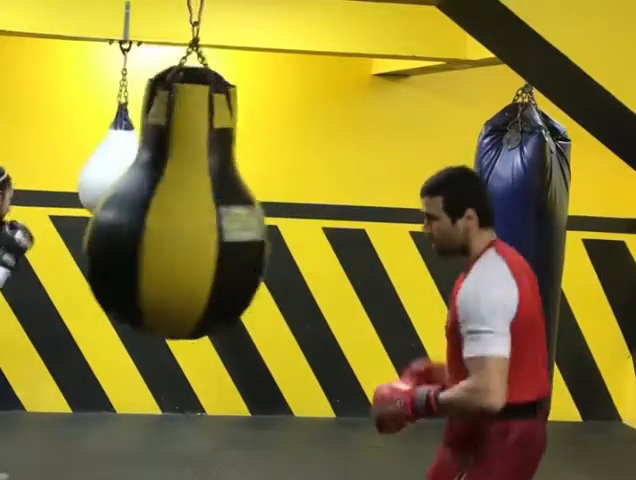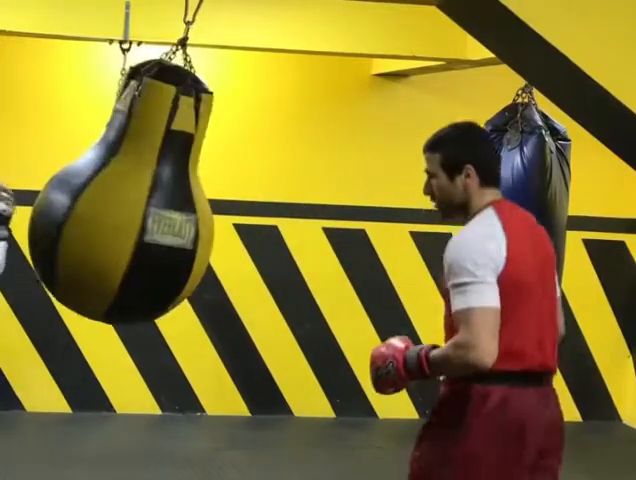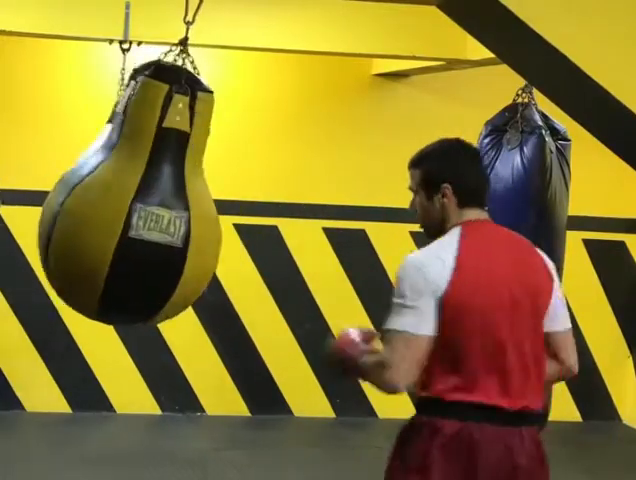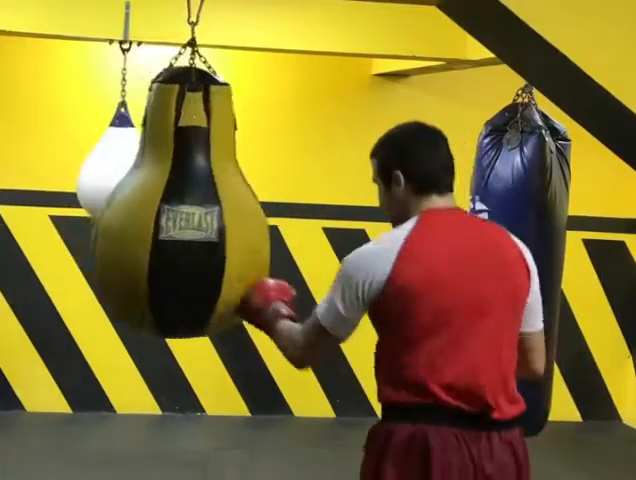
dt=0.3s
person 1, frame 1
left shoulder: (481, 286)
right shoulder: (505, 264)
left elbow: (488, 394)
left wrist: (418, 402)
right wrist: (445, 371)
left hip: (495, 436)
person 1, frame 2
left shoulder: (471, 243)
right shoulder: (531, 229)
left elbow: (478, 351)
right elbow: (555, 327)
left wrist: (413, 361)
left hip: (484, 407)
right hip: (539, 404)
person 1, frame 3
left shoulder: (426, 265)
right shoulder: (536, 260)
left elbow: (395, 375)
right elbow: (566, 363)
left wrist: (358, 356)
left hip: (448, 442)
right hip: (521, 444)
person 1, frame 4
left shoulder: (376, 260)
right shoulder: (514, 251)
left elbow: (302, 350)
right elbow: (534, 365)
left wrist: (273, 314)
left hip: (416, 446)
right hip: (499, 449)
